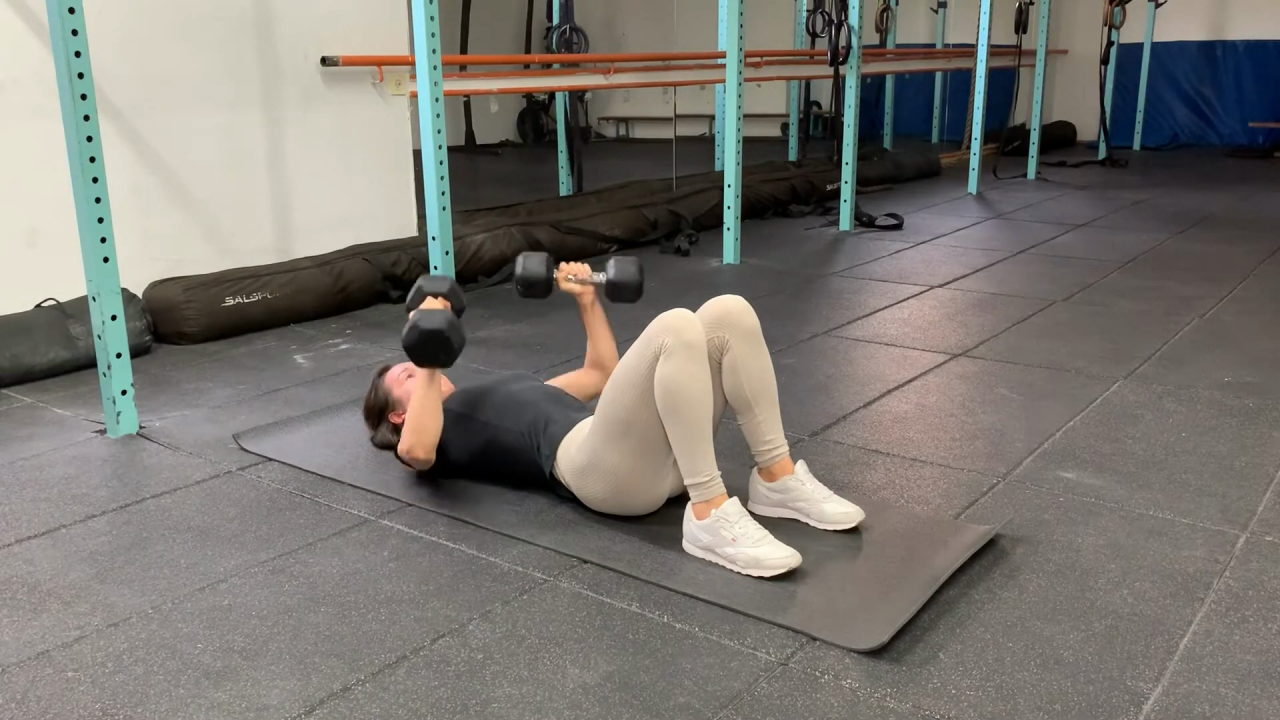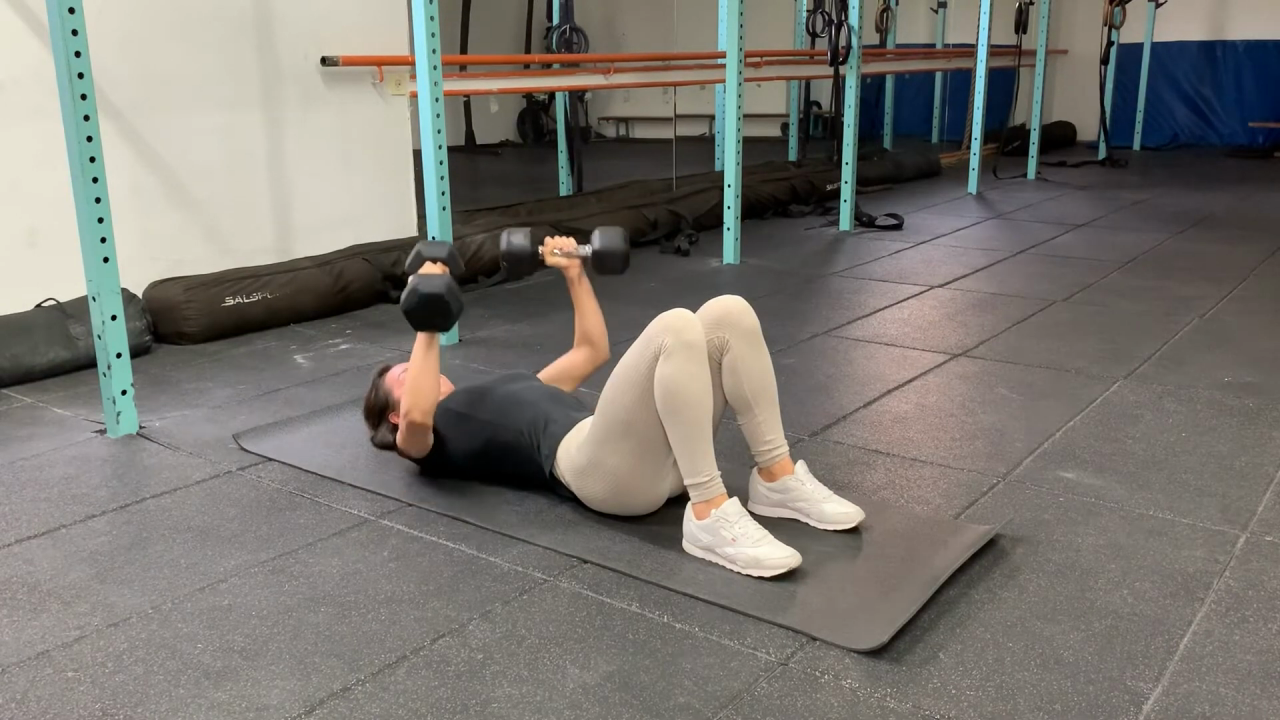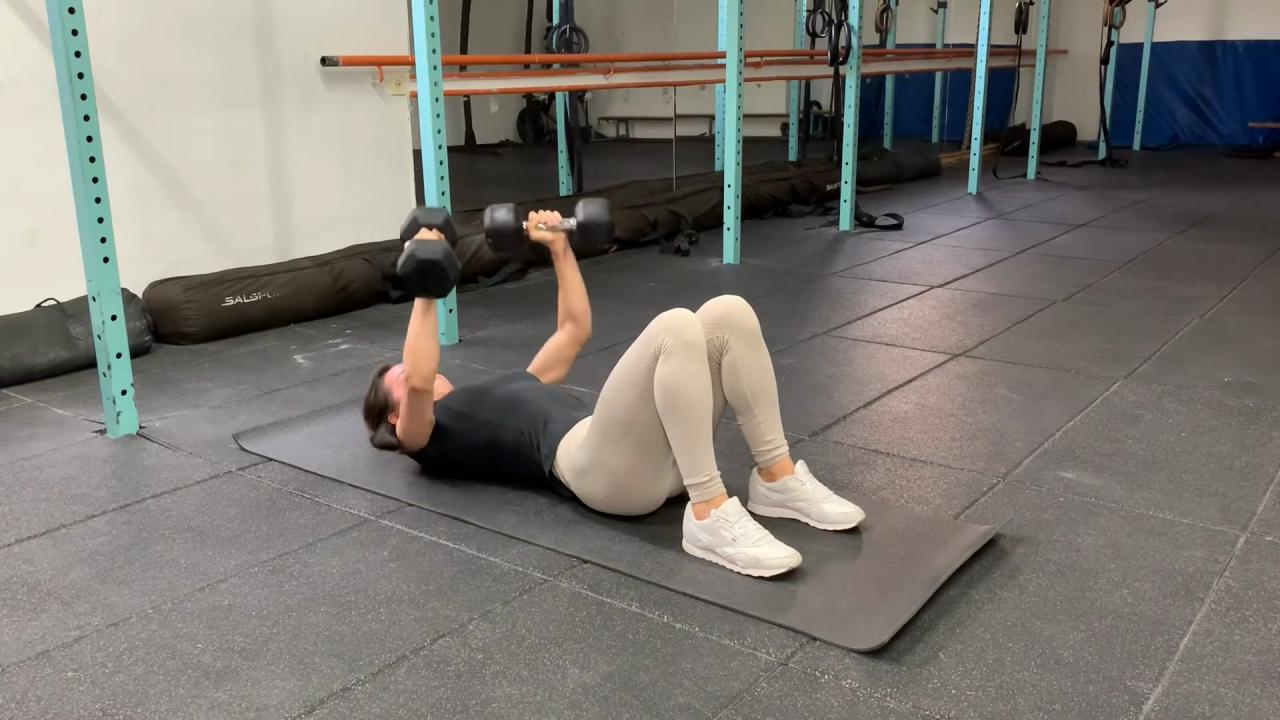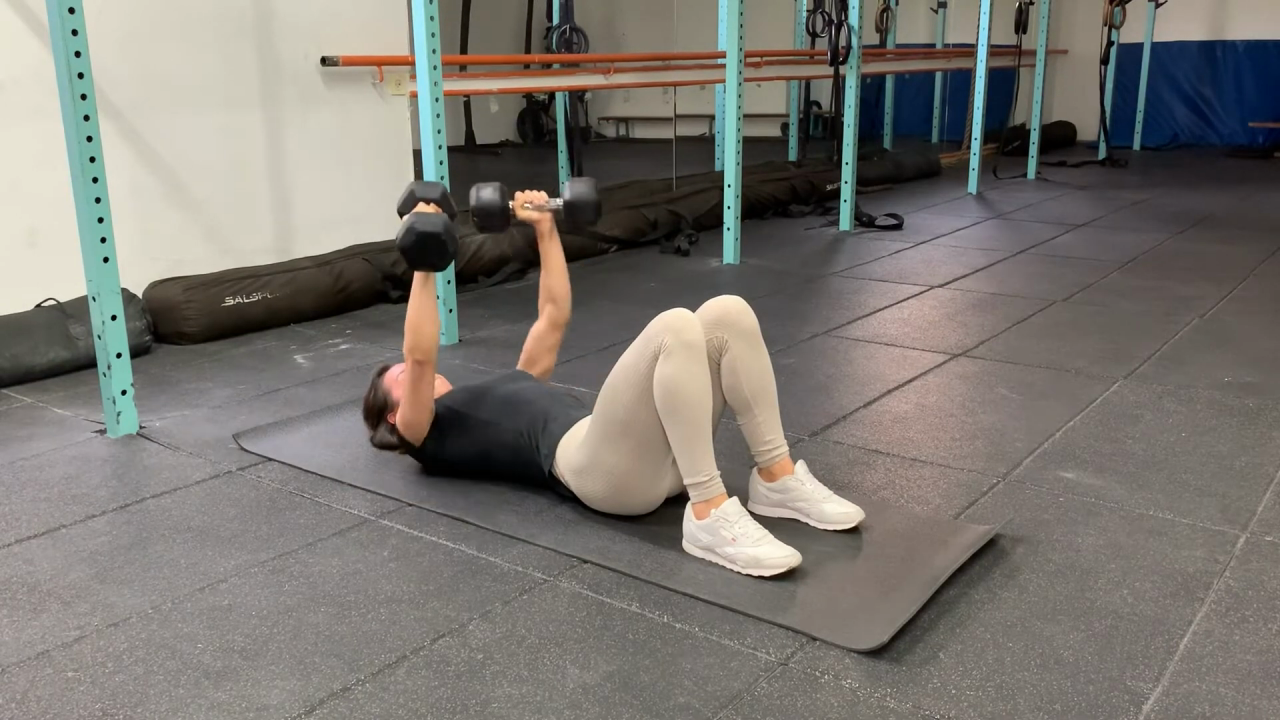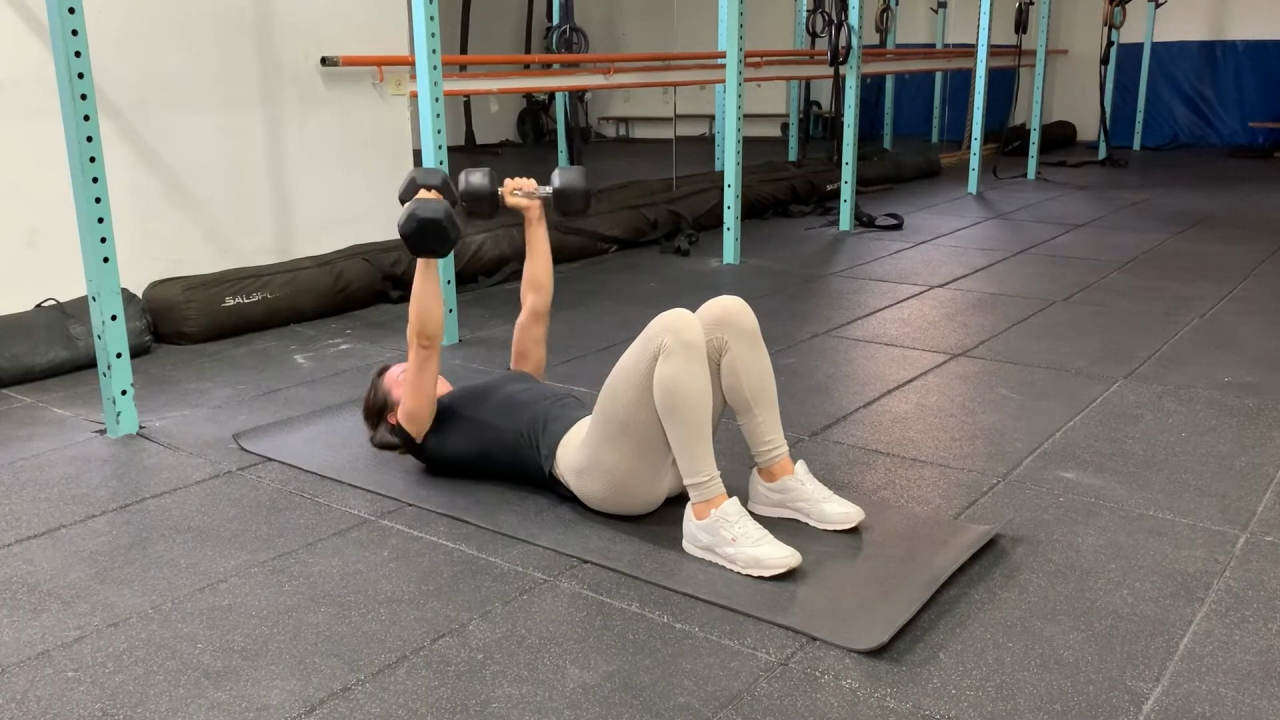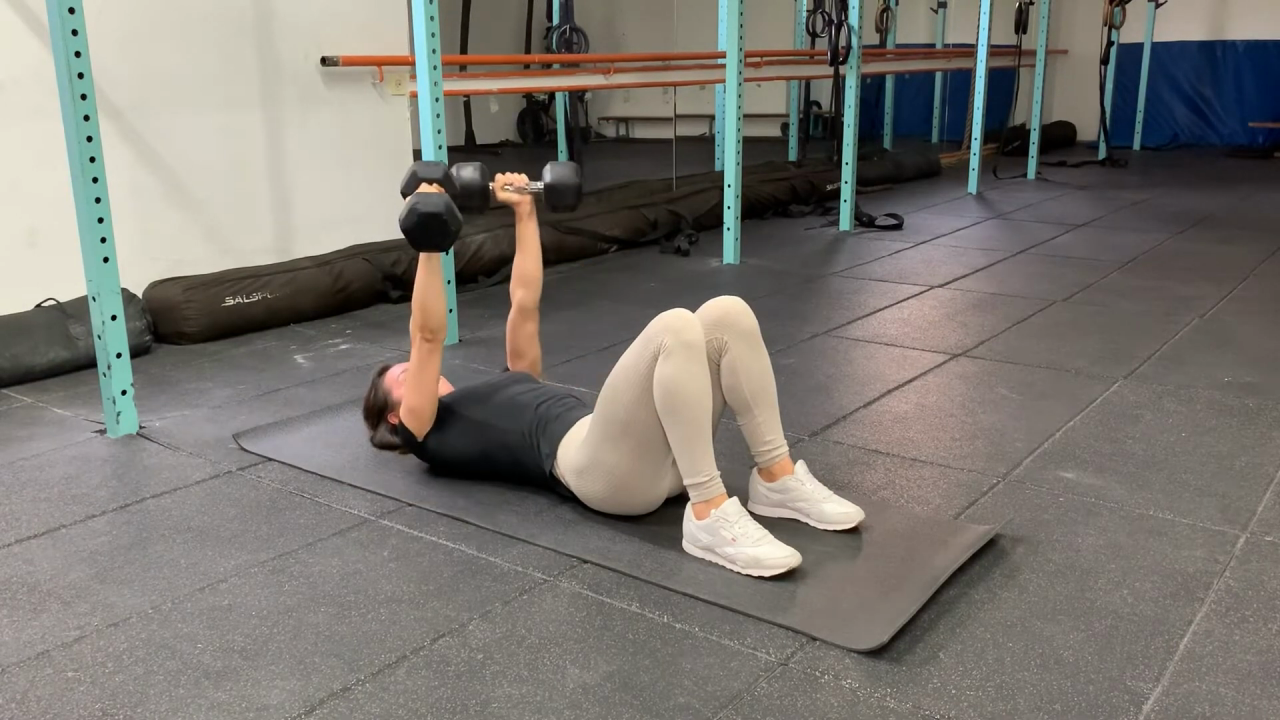
dt=0.1s
person 1, frame 1
left shoulder: (502, 389)
right shoulder: (438, 432)
left elbow: (602, 373)
right elbow: (419, 447)
left wrist: (587, 299)
left hip: (651, 452)
right hip: (595, 466)
left knee: (728, 311)
right knee: (675, 326)
left ankle: (778, 482)
right ankle: (710, 517)
person 1, frame 2
left shoulder: (509, 386)
right shoulder: (429, 433)
left elbow: (593, 350)
right elbow: (418, 415)
left wrist: (575, 274)
right wrist: (425, 325)
left hip: (653, 451)
right hip: (596, 465)
left knee: (729, 311)
right knee: (675, 328)
left ankle: (778, 480)
right ankle: (710, 516)
person 1, frame 3
left shoulder: (509, 388)
right shoulder: (431, 439)
left elbow: (574, 330)
right elbow: (420, 381)
left wrist: (560, 248)
right wrist: (424, 292)
left hip: (652, 456)
right hip: (595, 465)
left knee: (727, 313)
right knee: (675, 326)
left ankle: (777, 481)
right ankle: (710, 517)
person 1, frame 4
left shoulder: (508, 386)
right shoulder: (431, 436)
left elbow: (554, 313)
right elbow: (421, 354)
left wrist: (545, 230)
right wrist: (423, 263)
left hip: (653, 453)
right hip: (597, 466)
left knee: (727, 312)
right knee: (674, 327)
left ankle: (777, 481)
right ankle: (710, 517)
person 1, frame 5
left shoulder: (503, 389)
right shoulder: (431, 433)
left elbow: (535, 308)
right elbow: (425, 342)
left wrist: (534, 217)
left hip: (652, 454)
right hip: (596, 466)
left knee: (727, 314)
right knee: (674, 326)
left ankle: (777, 481)
right ankle: (710, 516)
person 1, frame 6
left shoulder: (505, 388)
right shoulder: (433, 433)
left elbow: (525, 303)
right elbow: (427, 336)
left wrist: (524, 213)
left hip: (652, 454)
right hip: (597, 466)
left knee: (728, 313)
right knee: (674, 327)
left ankle: (777, 480)
right ankle: (710, 516)
